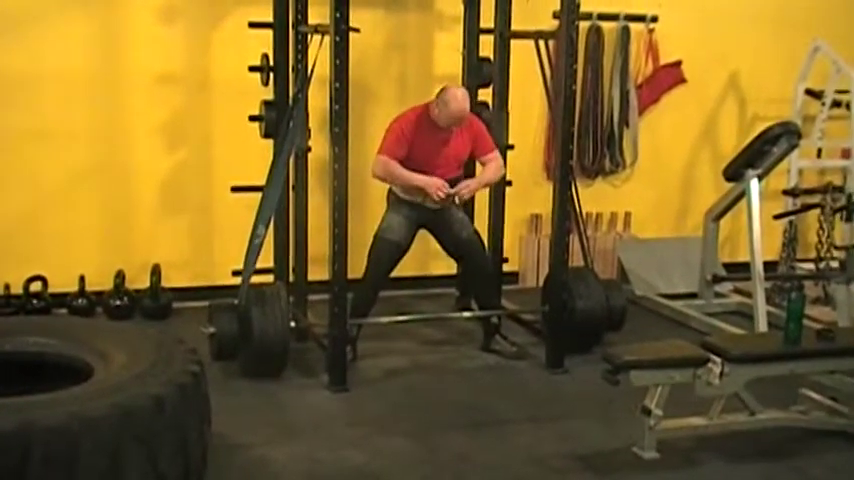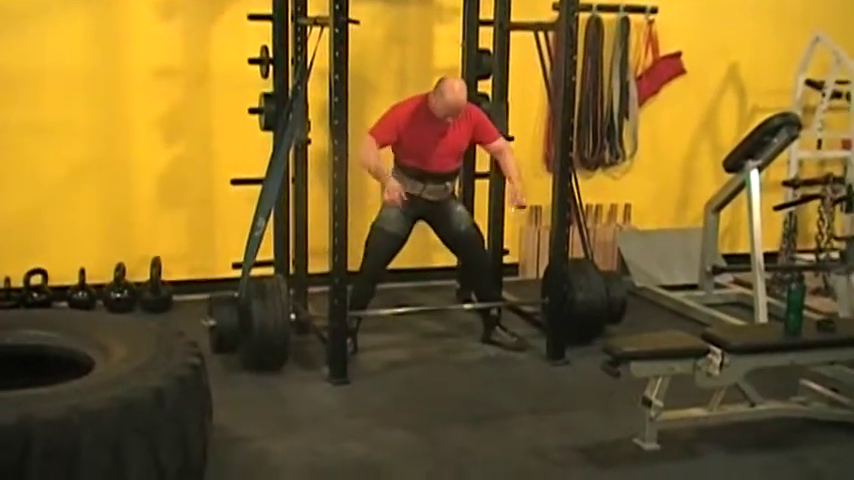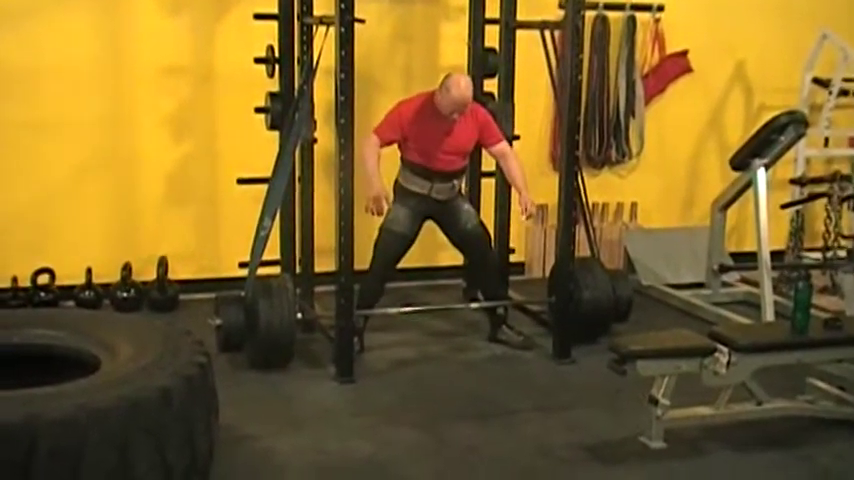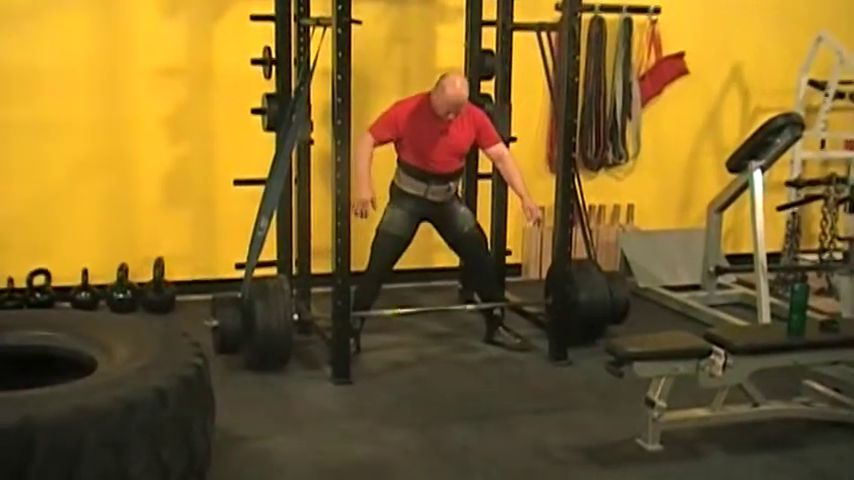
dt=0.4s
person 1, frame 1
left shoulder: (472, 125)
right shoulder: (407, 122)
left elbow: (496, 164)
right elbow: (380, 167)
left wrist: (477, 182)
right wrist: (423, 181)
left hip: (446, 206)
right hip: (405, 204)
left knee: (481, 263)
right knee: (377, 268)
left ankle: (492, 333)
right ankle: (349, 337)
person 1, frame 2
left shoulder: (472, 116)
right shoulder: (405, 112)
left elbow: (502, 149)
right elbow: (368, 148)
left wrist: (516, 183)
right wrist: (387, 180)
left hip: (444, 197)
right hip: (405, 195)
left knee: (477, 256)
right knee: (374, 260)
left ankle: (493, 325)
right ankle: (349, 329)
person 1, frame 3
left shoulder: (478, 115)
right shoulder: (410, 110)
left elbow: (504, 153)
right elbow: (372, 143)
left wrist: (523, 191)
right wrist: (375, 185)
left hip: (451, 196)
right hip: (411, 194)
left knee: (484, 254)
right knee: (383, 260)
left ankle: (499, 324)
right ankle: (355, 328)
person 1, frame 4
left shoulder: (475, 117)
right shoulder: (405, 111)
left elbow: (501, 155)
right elbow: (366, 142)
left wrist: (525, 197)
right wrist: (363, 186)
left hip: (448, 198)
right hip: (408, 196)
left knee: (480, 257)
right knee: (380, 262)
left ankle: (496, 326)
right ankle: (352, 330)
